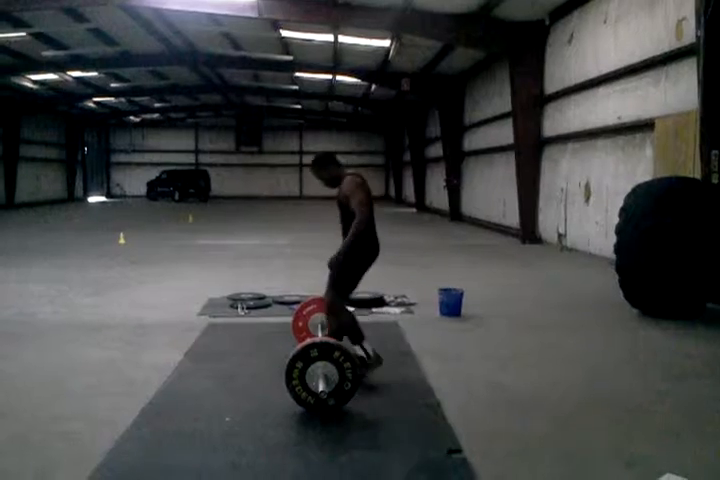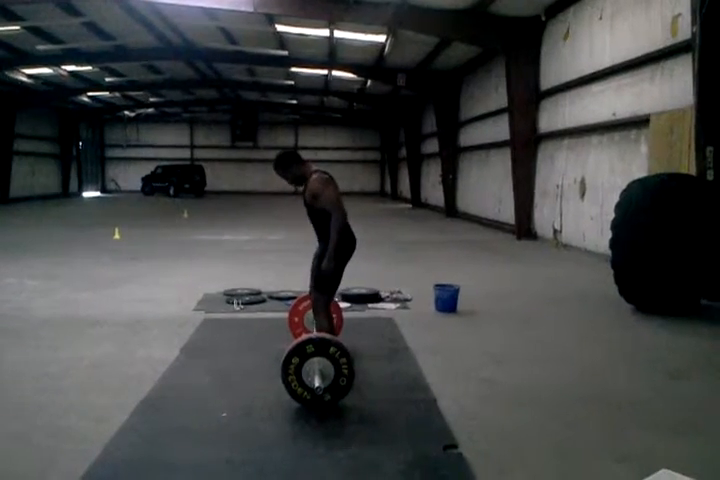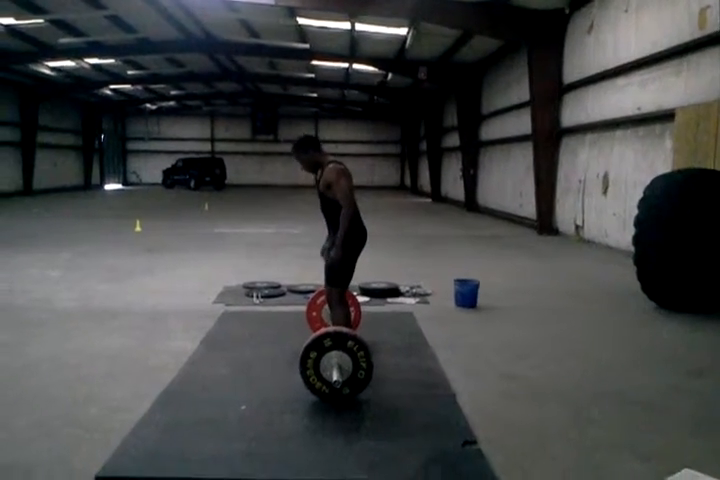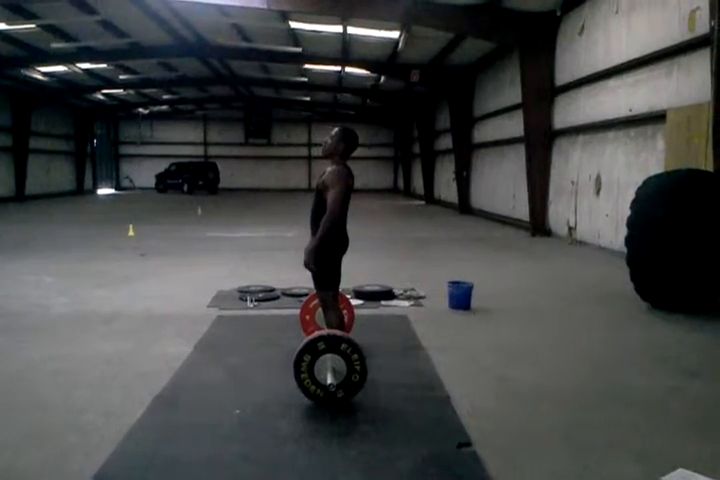
dt=1s
person 1, frame 1
left shoulder: (351, 183)
right shoulder: (347, 184)
left elbow: (362, 219)
left wrist: (341, 252)
right wrist: (343, 251)
left hip: (360, 248)
right hip: (354, 248)
left knee: (334, 302)
right knee: (332, 300)
left ankle: (367, 355)
person 1, frame 2
left shoulder: (318, 181)
right shoulder: (313, 181)
left elbow: (339, 216)
left wrist: (330, 256)
left hip: (336, 245)
right hip: (328, 243)
left knee: (320, 303)
right knee: (315, 298)
person 1, frame 3
left shoulder: (334, 171)
right shoulder: (324, 172)
left elbow: (349, 208)
left wrist: (338, 246)
right wrist: (330, 240)
left hip: (347, 238)
right hip: (341, 237)
left knee: (335, 297)
right knee: (334, 295)
person 1, frame 4
left shoulder: (337, 173)
right shoulder: (335, 171)
left elbow: (332, 215)
left wrist: (312, 249)
right wrist: (313, 244)
left hip: (328, 244)
right hip: (327, 242)
left knee: (329, 302)
right knee: (329, 300)
